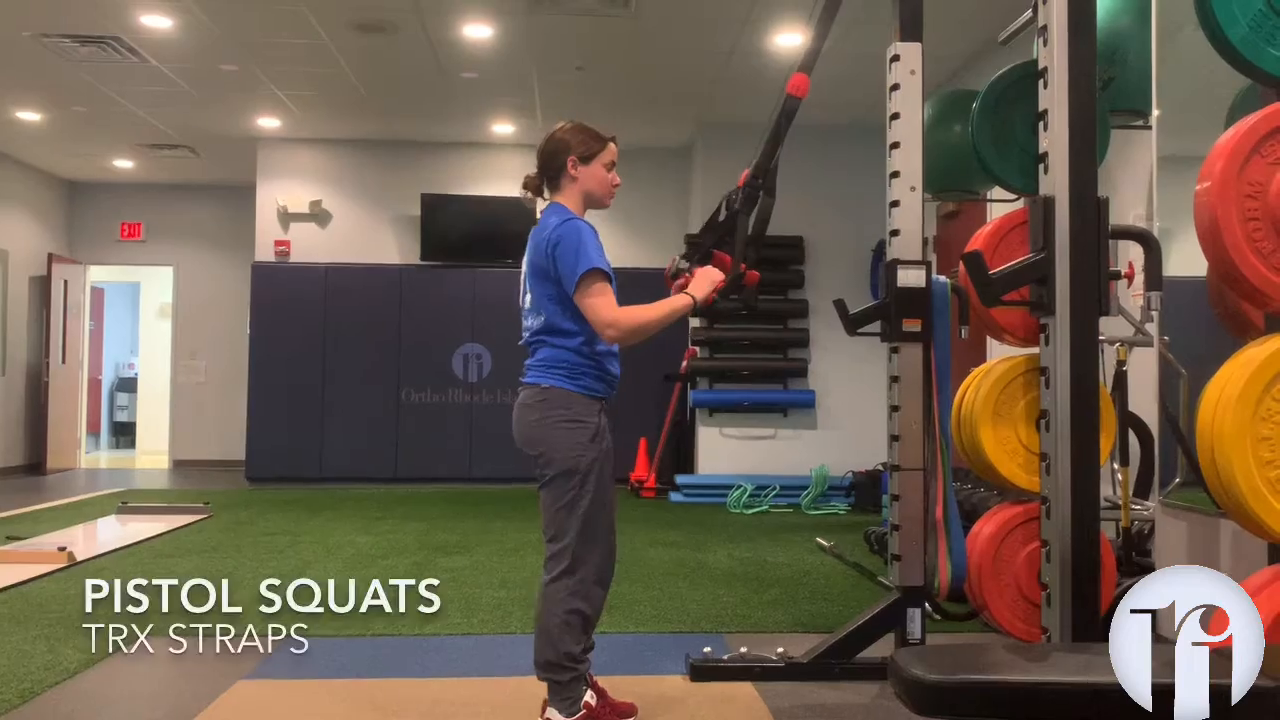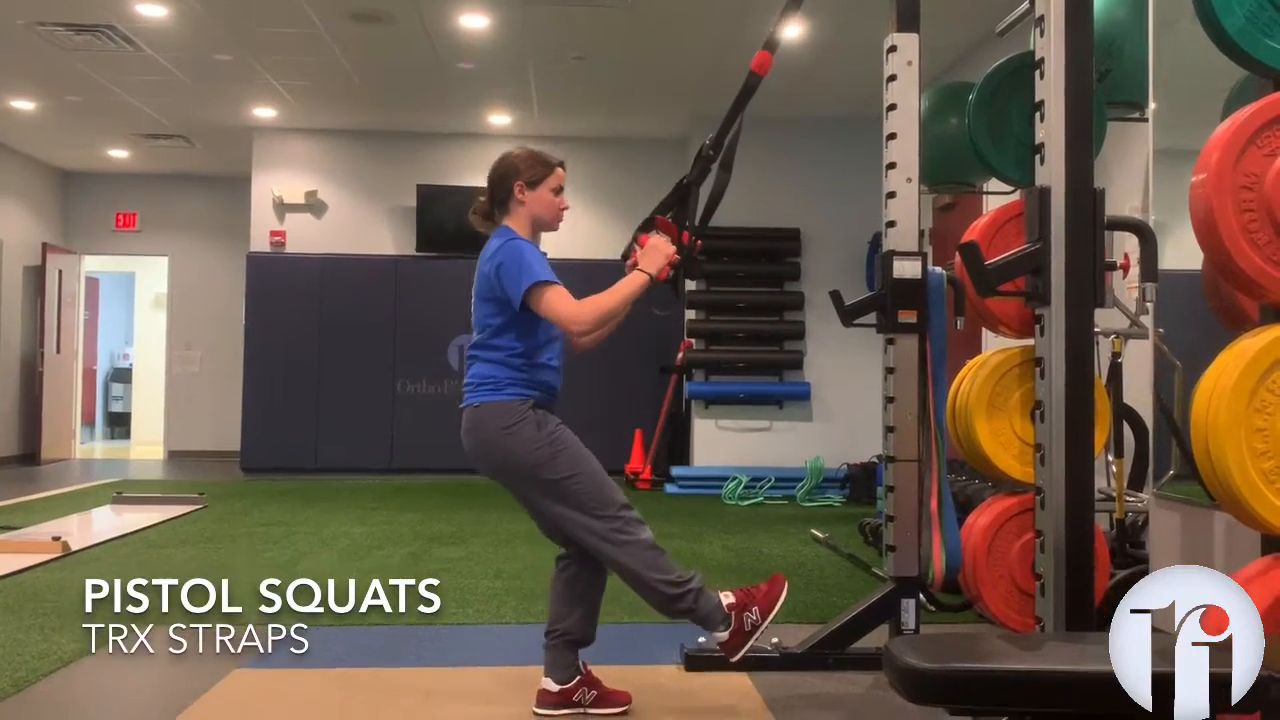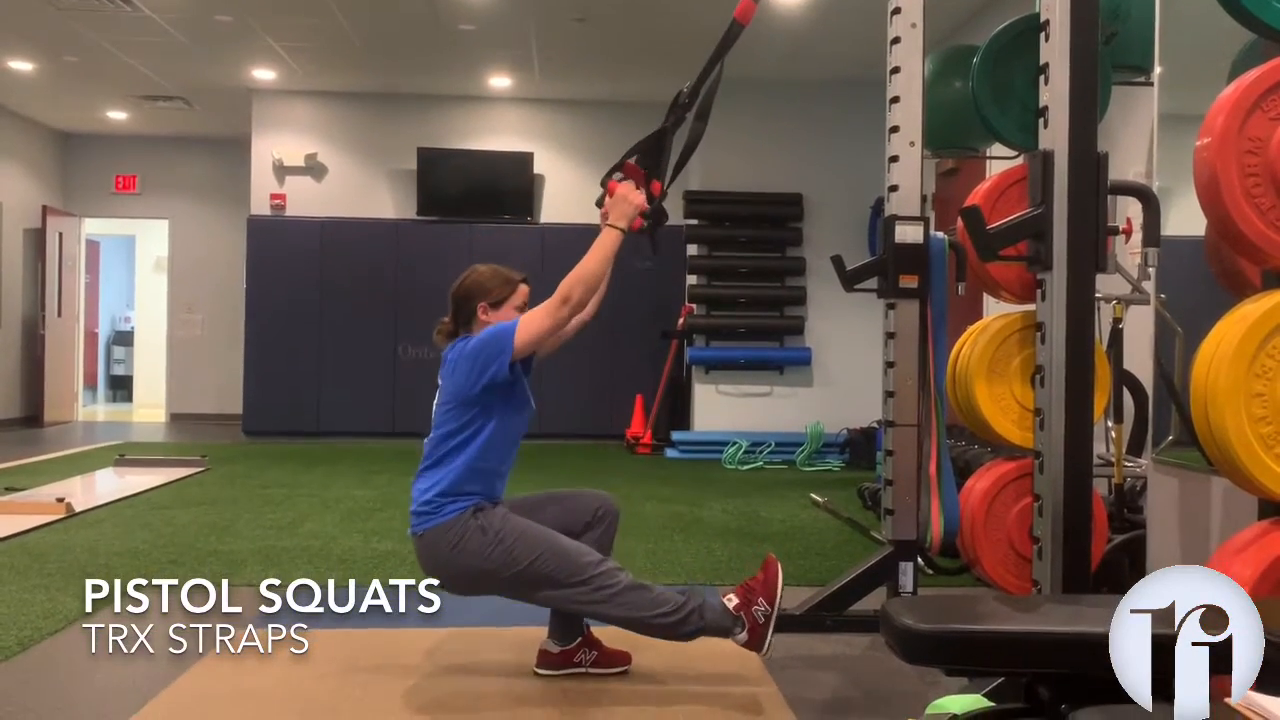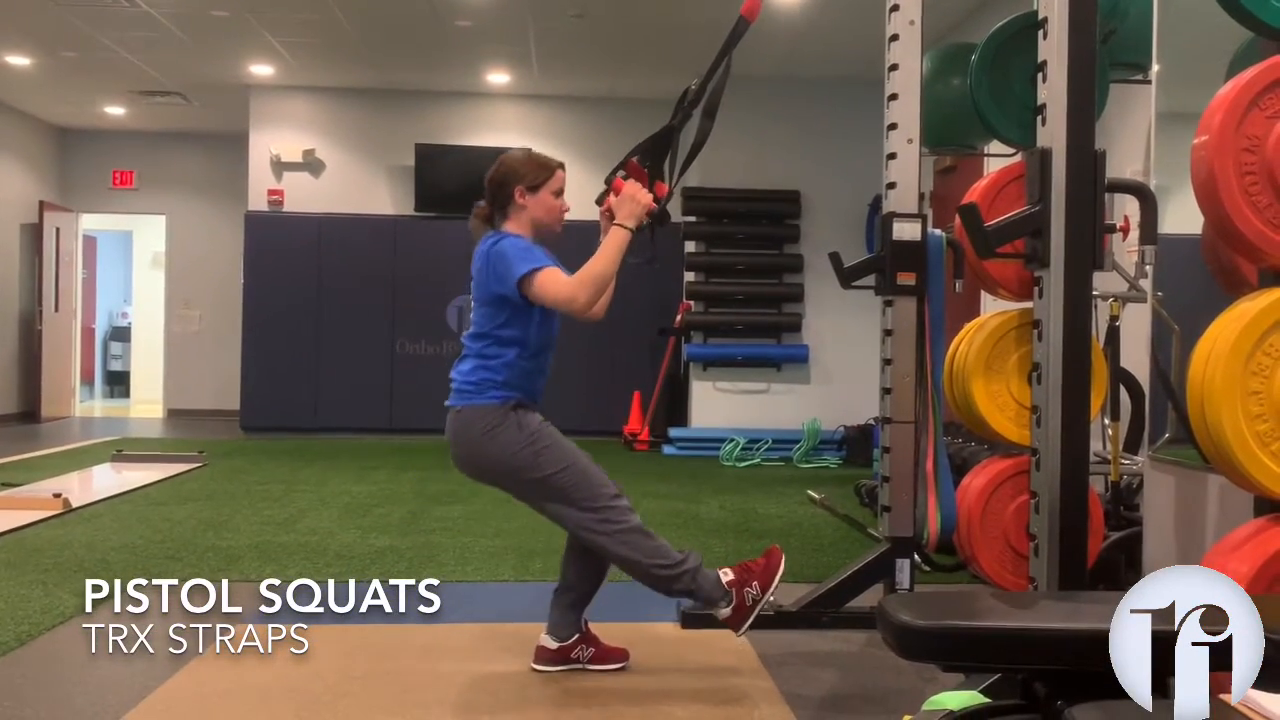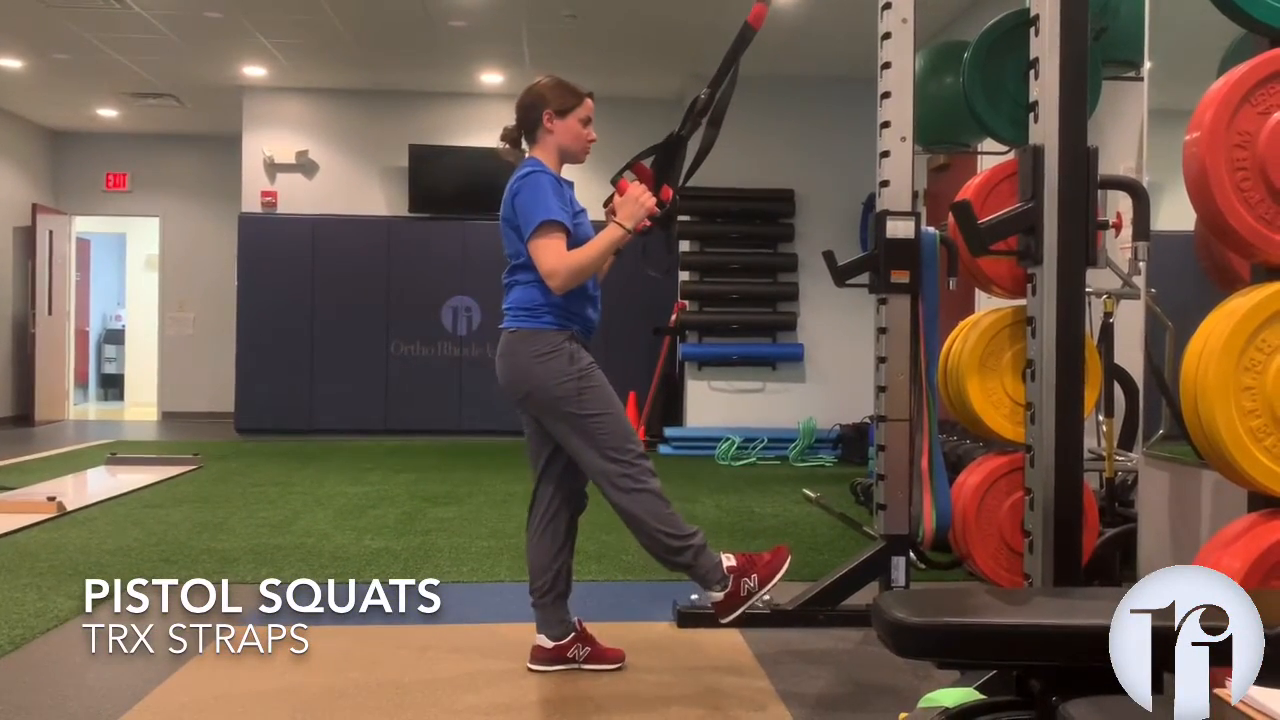
dt=1s
person 1, frame 1
left shoulder: (550, 233)
right shoulder: (570, 231)
left elbow: (593, 329)
right elbow: (610, 323)
left wrist: (677, 299)
right wrist: (691, 296)
left hip: (553, 407)
right hip: (566, 410)
left knee: (582, 557)
right knee: (581, 560)
person 1, frame 2
left shoulder: (514, 253)
right shoulder: (512, 251)
left elbow: (580, 338)
right elbow: (578, 319)
left wrist: (635, 278)
right wrist: (645, 272)
left hip: (503, 421)
right hip: (508, 419)
left knee: (589, 540)
right knee: (613, 524)
right ankle: (720, 617)
person 1, frame 3
left shoulder: (494, 364)
right shoulder: (475, 356)
left elbow: (580, 312)
right elbow: (565, 302)
left wrist: (613, 228)
right wrist: (616, 225)
left hip: (470, 520)
right hip: (454, 535)
left knee: (597, 512)
right knee: (596, 578)
left ankle: (565, 645)
right ankle: (731, 617)
person 1, frame 4
left shoulder: (516, 251)
right shoulder: (506, 250)
left elbow: (593, 307)
right elbow: (577, 298)
left wrist: (612, 231)
right wrist: (623, 226)
left hip: (498, 417)
right hip: (493, 422)
left knee: (596, 512)
right knee: (604, 510)
left ankle: (562, 639)
right ankle: (722, 592)
person 1, frame 5
left shoulder: (551, 185)
right shoulder: (536, 182)
left elbow: (584, 277)
right elbow: (557, 275)
left wrist: (620, 229)
right wrist: (621, 225)
left hip: (538, 354)
right hip: (546, 351)
left knee: (558, 493)
right knee: (626, 471)
left ankle: (555, 636)
right ankle: (720, 579)
